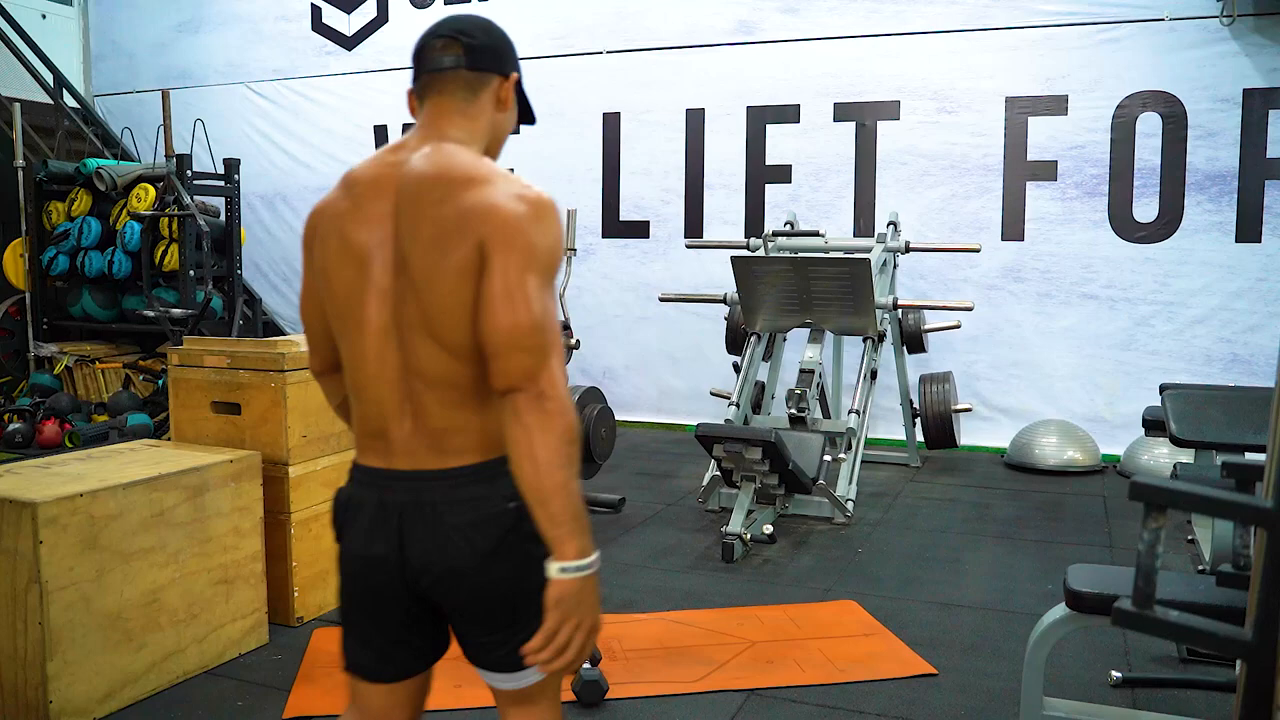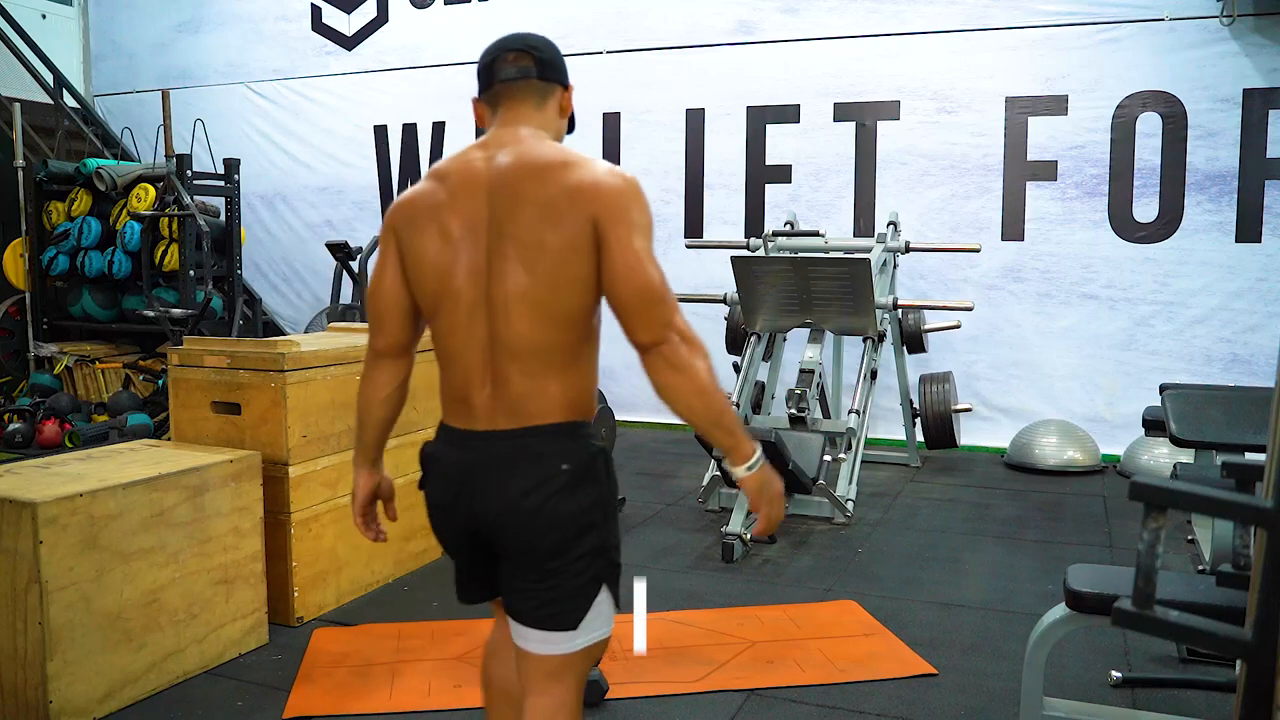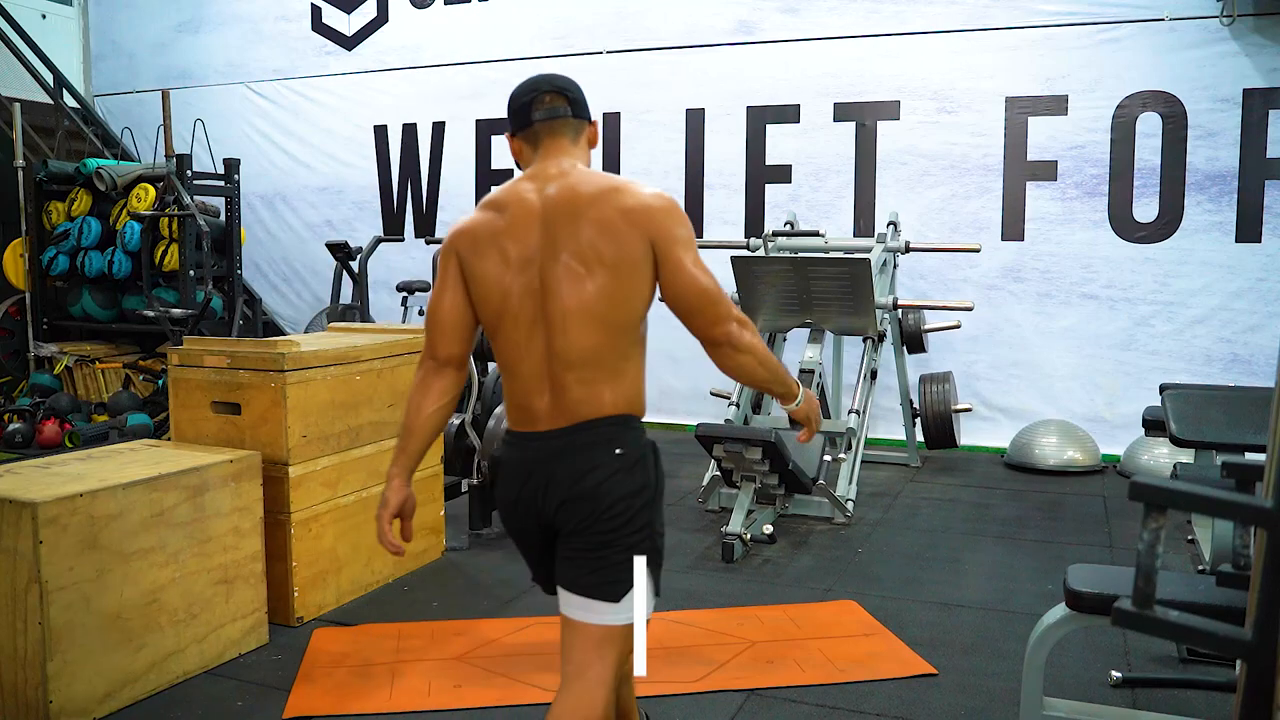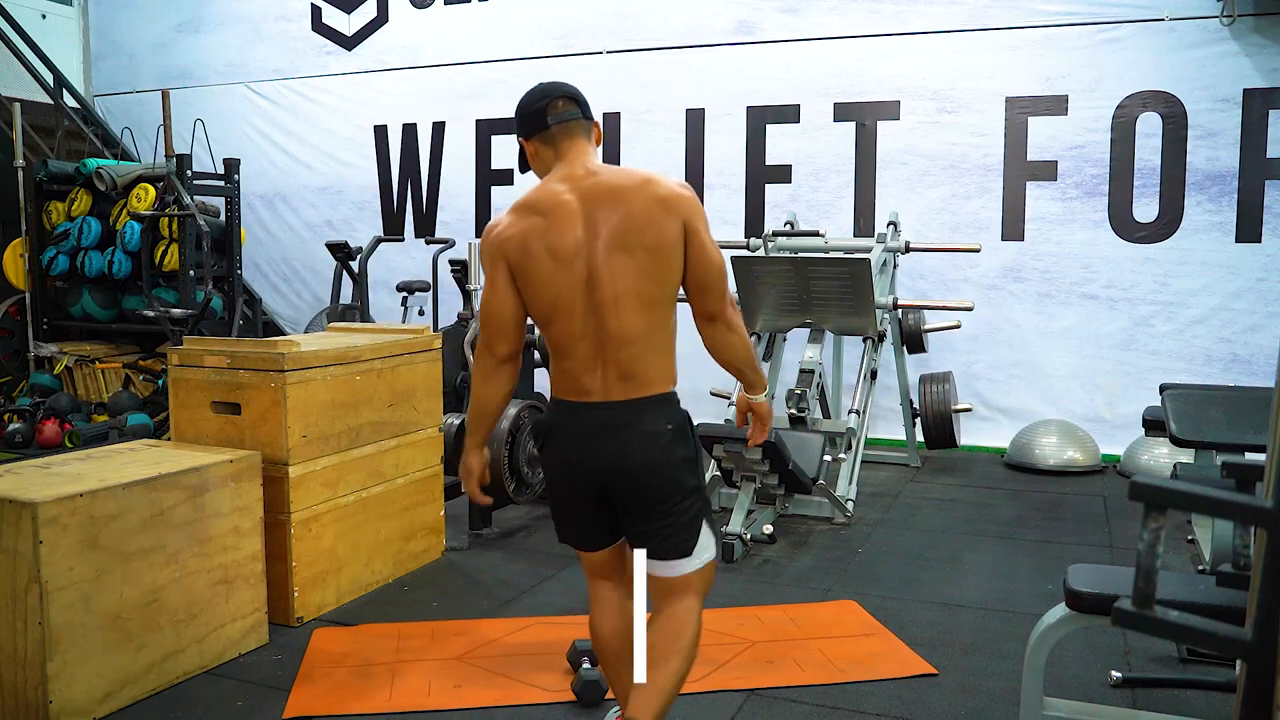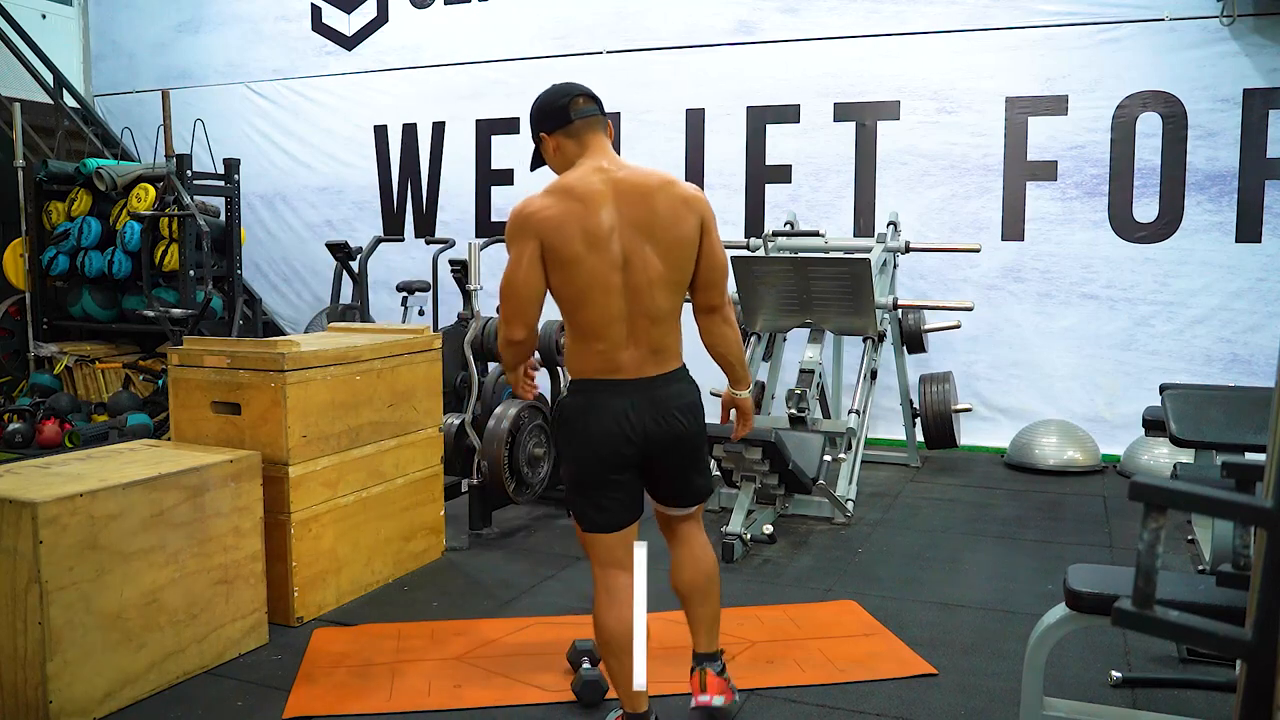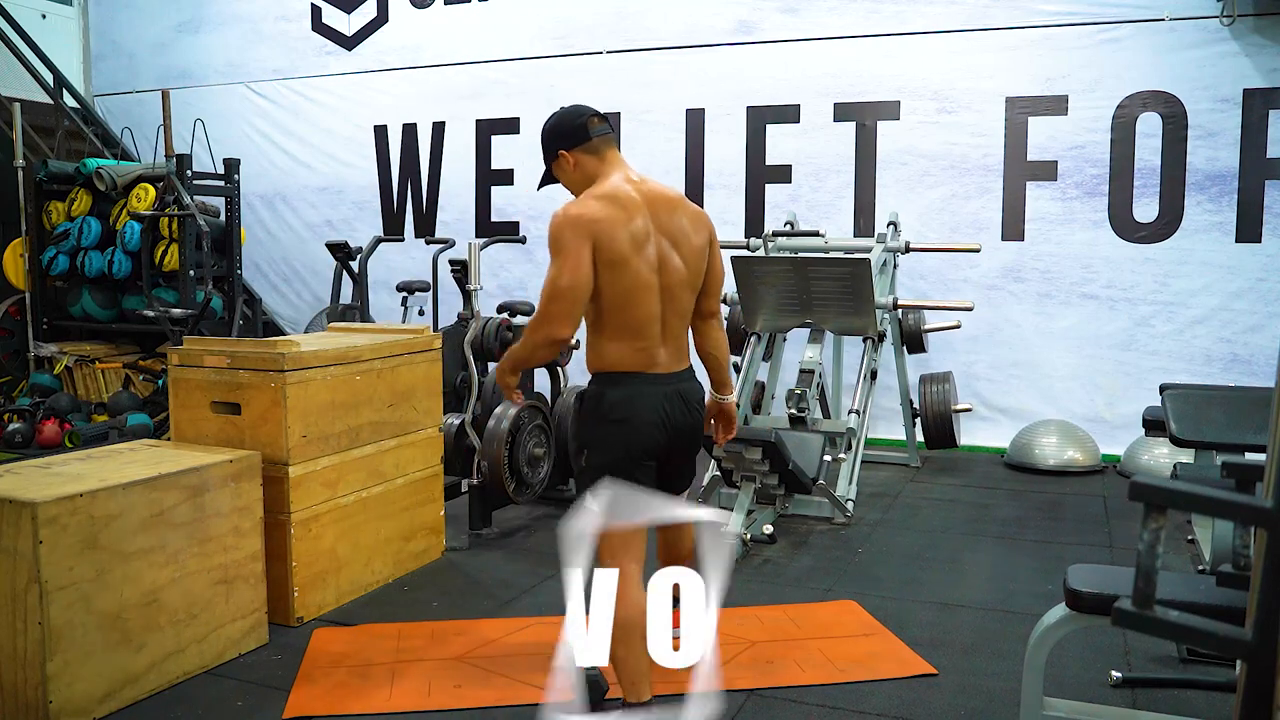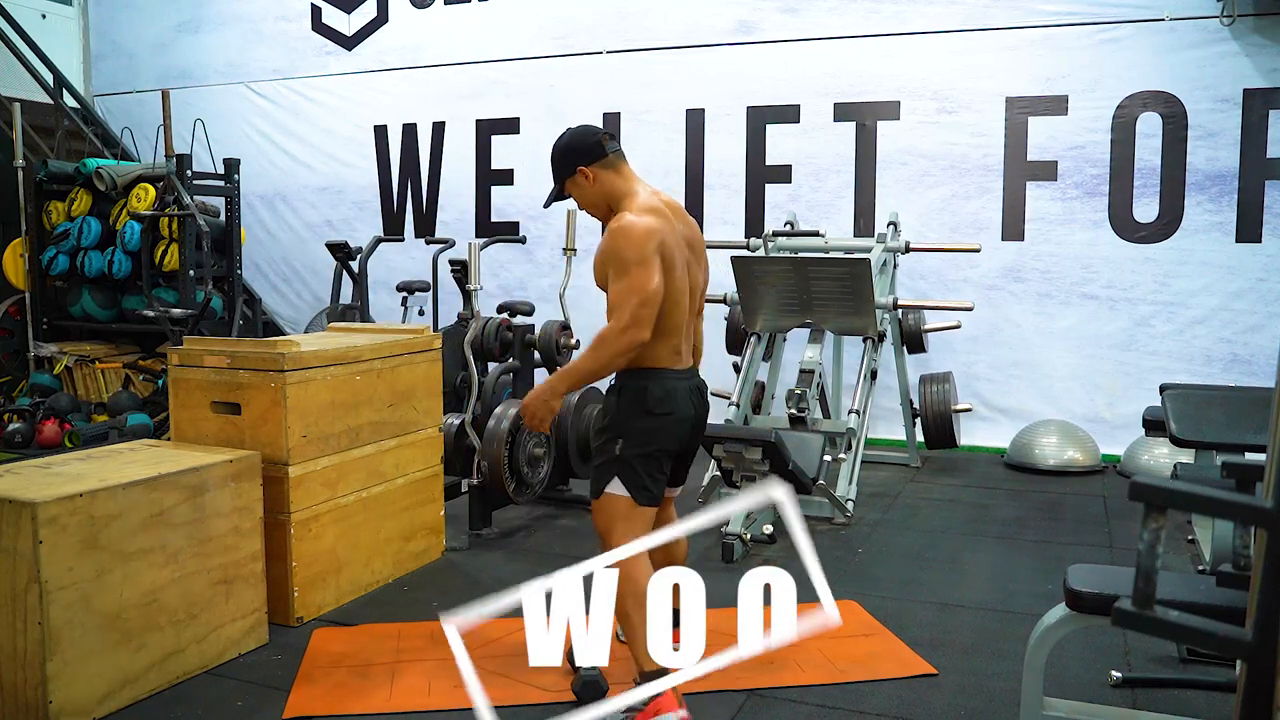
dt=0.2s
person 1, frame 1
left shoulder: (333, 208)
right shoulder: (510, 206)
right elbow: (529, 394)
right wrist: (576, 560)
left hip: (375, 511)
right hip: (485, 513)
person 1, frame 2
left shoulder: (416, 204)
right shoulder: (598, 189)
left elbow: (387, 353)
right elbow: (664, 345)
left wrist: (368, 463)
right wrist: (746, 458)
left hip: (456, 470)
right hip: (555, 471)
left knee: (518, 631)
person 1, frame 3
left shoulder: (472, 233)
right shoulder: (645, 209)
left elbow: (440, 366)
right elbow: (722, 331)
left wrist: (399, 478)
right wrist: (790, 392)
left hip: (522, 466)
right hip: (609, 463)
left knee: (596, 623)
right knee: (591, 664)
person 1, frame 4
left shoulder: (510, 229)
right shoulder: (670, 199)
left elbow: (498, 355)
right elbow: (718, 314)
left wrist: (475, 445)
right wrist: (756, 387)
left hip: (573, 433)
right hip: (654, 429)
left knee: (607, 582)
right knee: (682, 594)
person 1, frame 5
left shoulder: (538, 213)
right shoulder: (686, 199)
left elbow: (515, 330)
right elbow: (715, 308)
left wrist: (513, 367)
right wrist: (739, 385)
left hip: (595, 410)
right hip: (672, 399)
left knee: (613, 568)
right knee: (685, 526)
person 1, frame 6
left shoulder: (580, 217)
right shoulder: (692, 215)
left elbow: (556, 324)
right elbow: (710, 319)
left wrist: (510, 365)
right wrist: (723, 394)
left hip: (620, 403)
right hip: (682, 394)
left knee: (619, 557)
right knee: (671, 514)
left ankle: (639, 711)
person 1, frame 7
left shoulder: (630, 227)
right shoulder: (679, 219)
left elbow: (628, 330)
left wrist: (554, 388)
left hip: (646, 397)
right hip: (683, 391)
left knee: (619, 537)
right knee: (658, 515)
right ankle: (669, 625)
